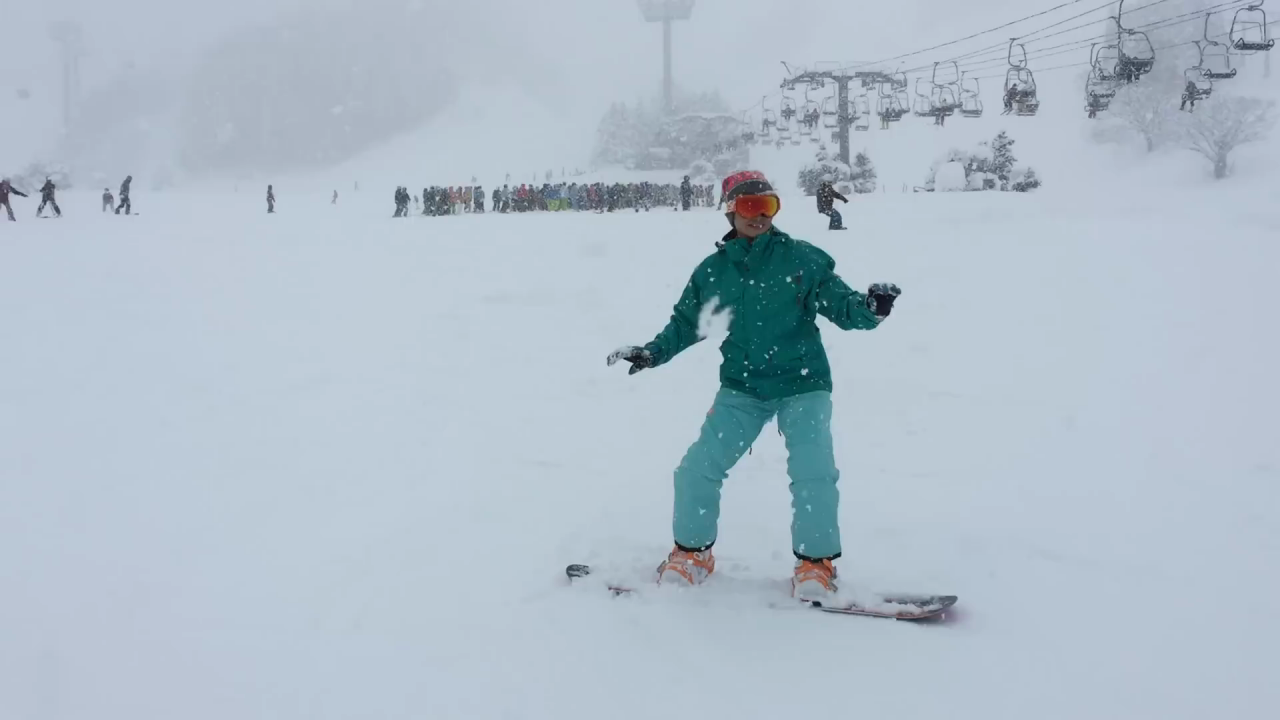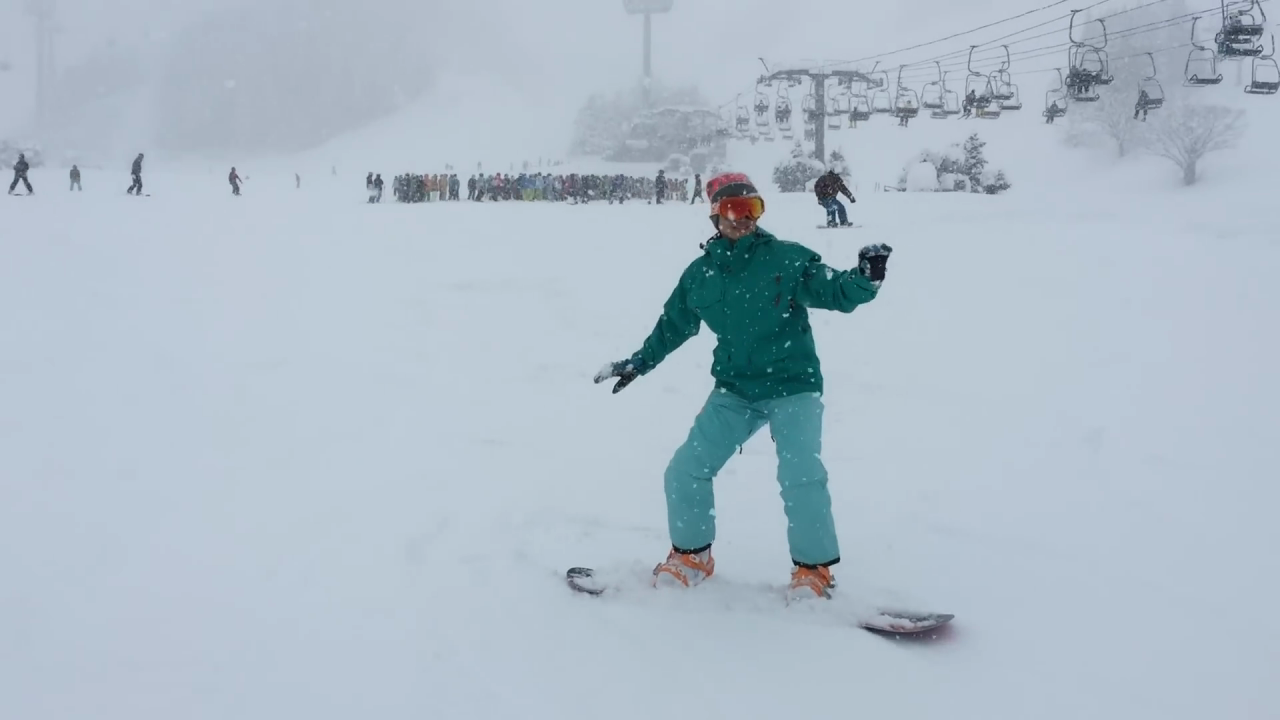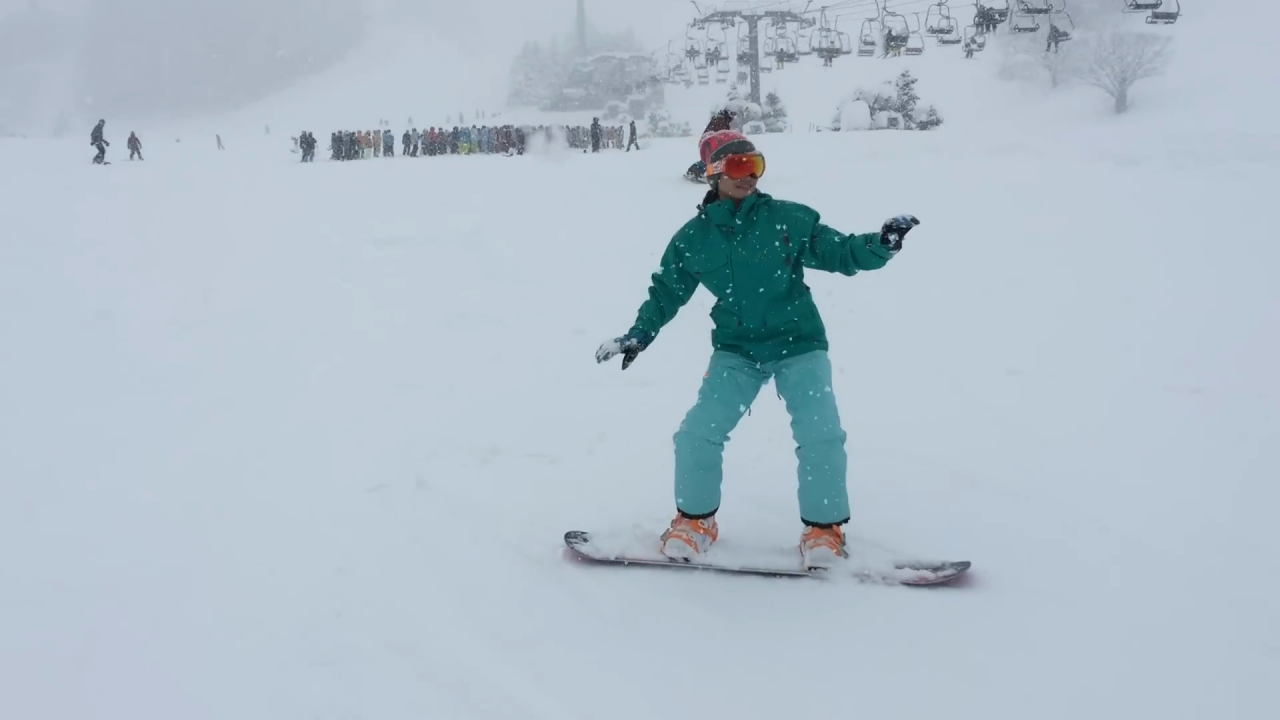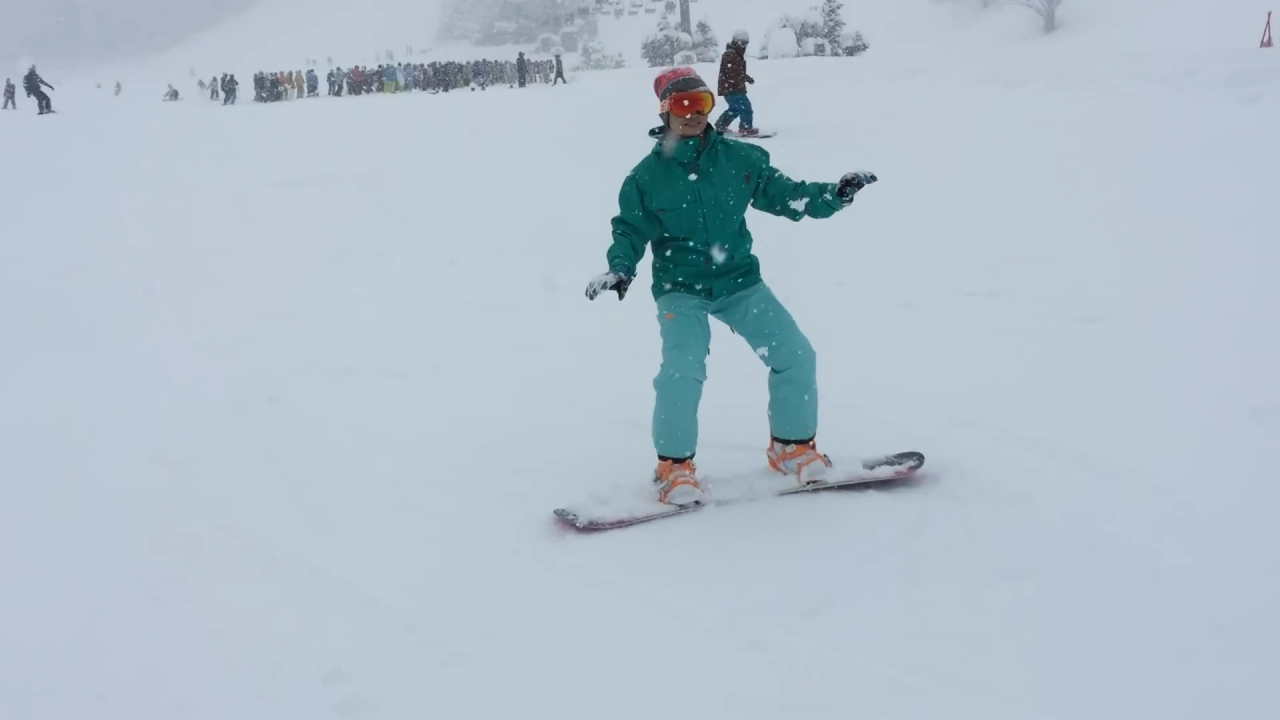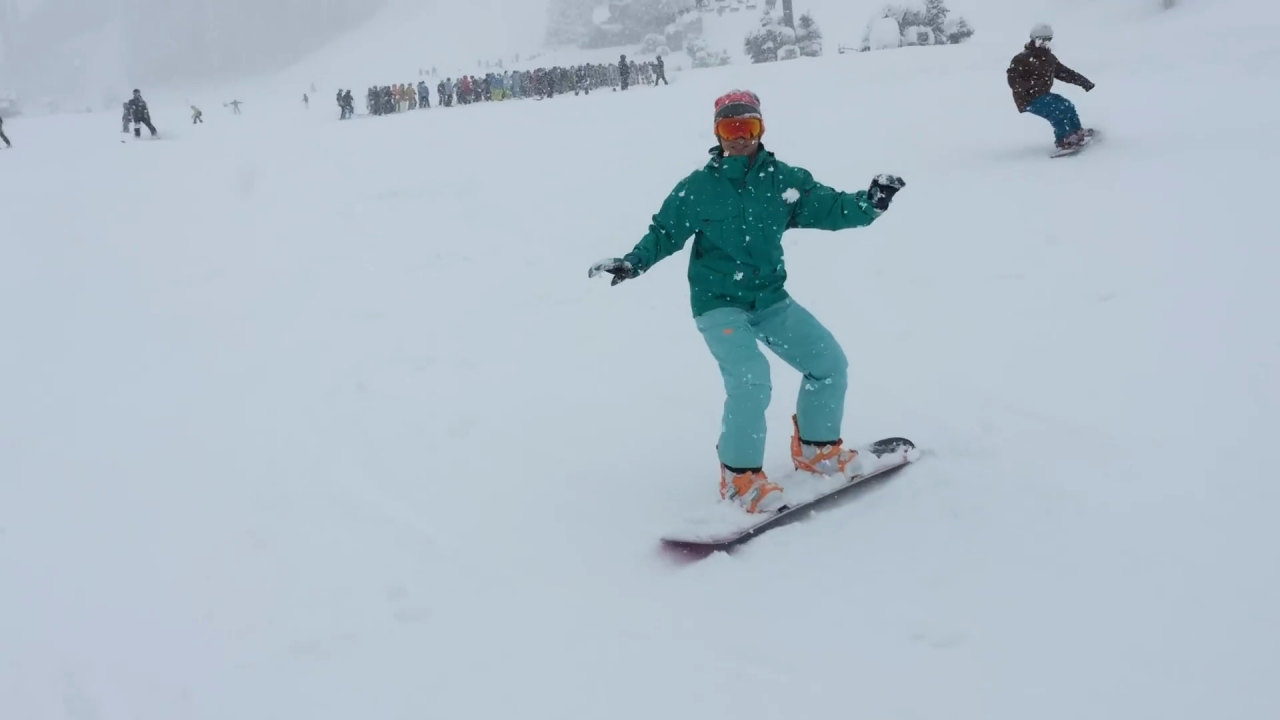
dt=1s
person 1, frame 1
left shoulder: (803, 259)
right shoulder: (712, 270)
left elbow: (840, 306)
right elbow: (687, 323)
left wrist: (871, 307)
right wrist: (653, 351)
left hip: (802, 384)
right hip: (741, 386)
left knee: (813, 472)
right knee: (696, 470)
left ankle: (815, 563)
right ankle: (692, 553)
person 1, frame 2
left shoulder: (788, 259)
right shoulder: (700, 273)
left elbow: (835, 291)
right elbow: (673, 325)
left wrist: (866, 277)
right wrist: (639, 362)
left hip: (793, 386)
right hip: (733, 390)
left knee: (801, 475)
right knee: (685, 470)
left ankle: (812, 570)
right ankle: (692, 555)
person 1, frame 3
left shoulder: (788, 219)
right shoulder: (691, 239)
left elbow: (839, 253)
right elbow: (666, 293)
left wrist: (882, 244)
right wrist: (640, 335)
left hip: (799, 344)
right hip: (736, 350)
left knee: (822, 434)
right knee: (697, 434)
left ankle: (824, 528)
right ankle: (694, 521)
person 1, frame 4
left shoulder: (740, 158)
right shoulder: (647, 175)
left elbow: (786, 196)
right elbow: (629, 230)
left wrist: (835, 195)
right wrist: (621, 269)
left hip: (740, 280)
right hip: (681, 288)
left knee: (795, 354)
right knee: (682, 371)
left ankle: (792, 446)
right ankle: (674, 465)
person 1, frame 5
left shoulder: (784, 180)
right shoulder: (694, 188)
left elbow: (831, 208)
right elbow: (663, 233)
left wrist: (870, 203)
right wrist: (632, 262)
left hip: (770, 299)
right hip: (718, 303)
left knee: (830, 363)
right knee: (750, 380)
left ankle: (817, 448)
right ankle: (740, 475)
